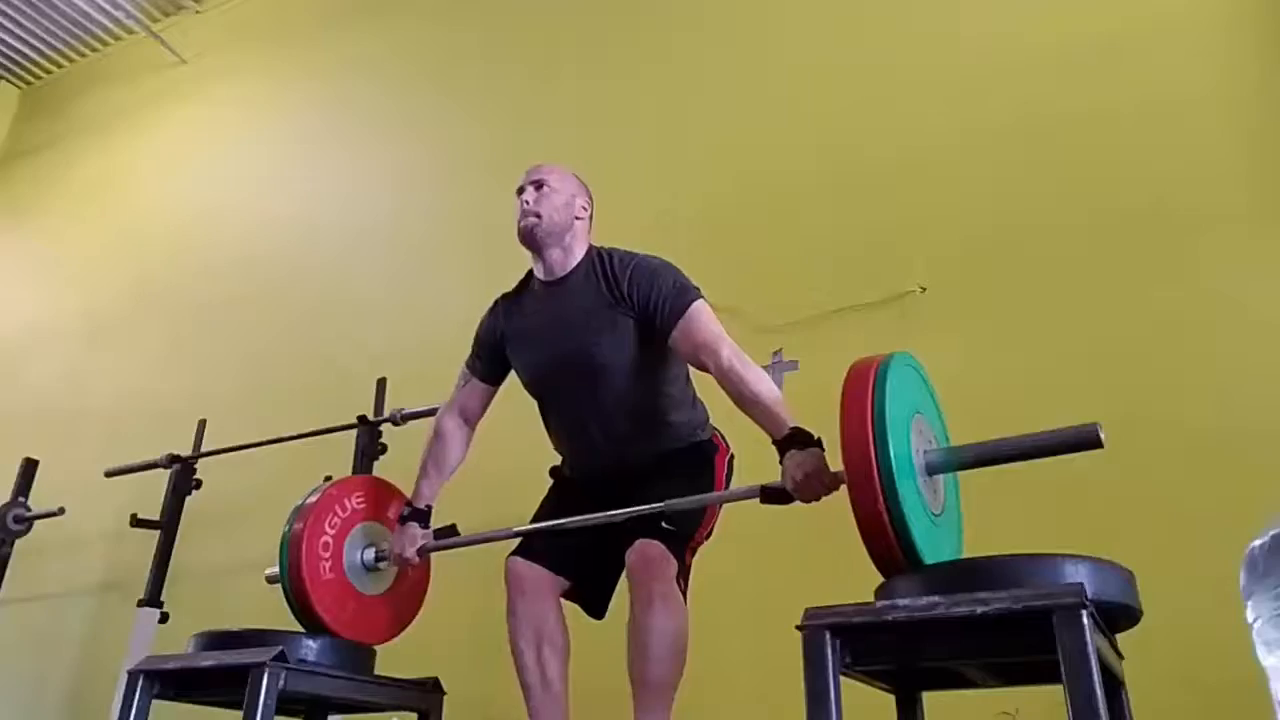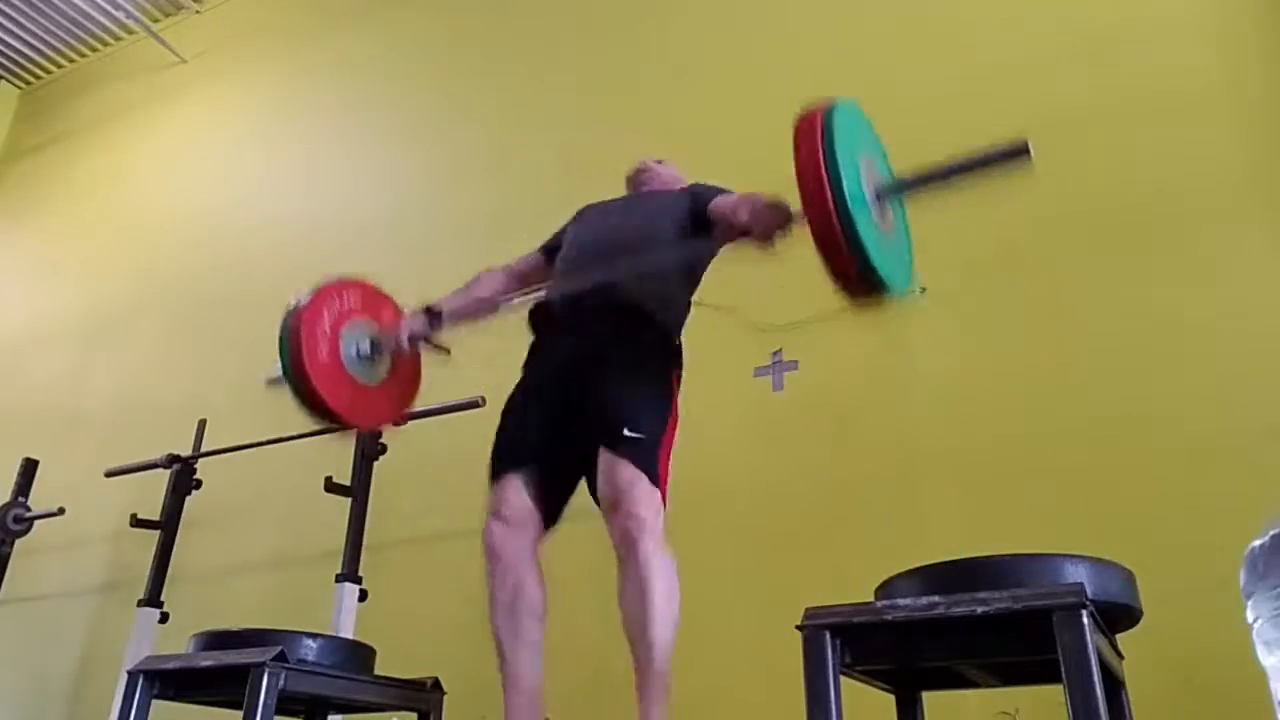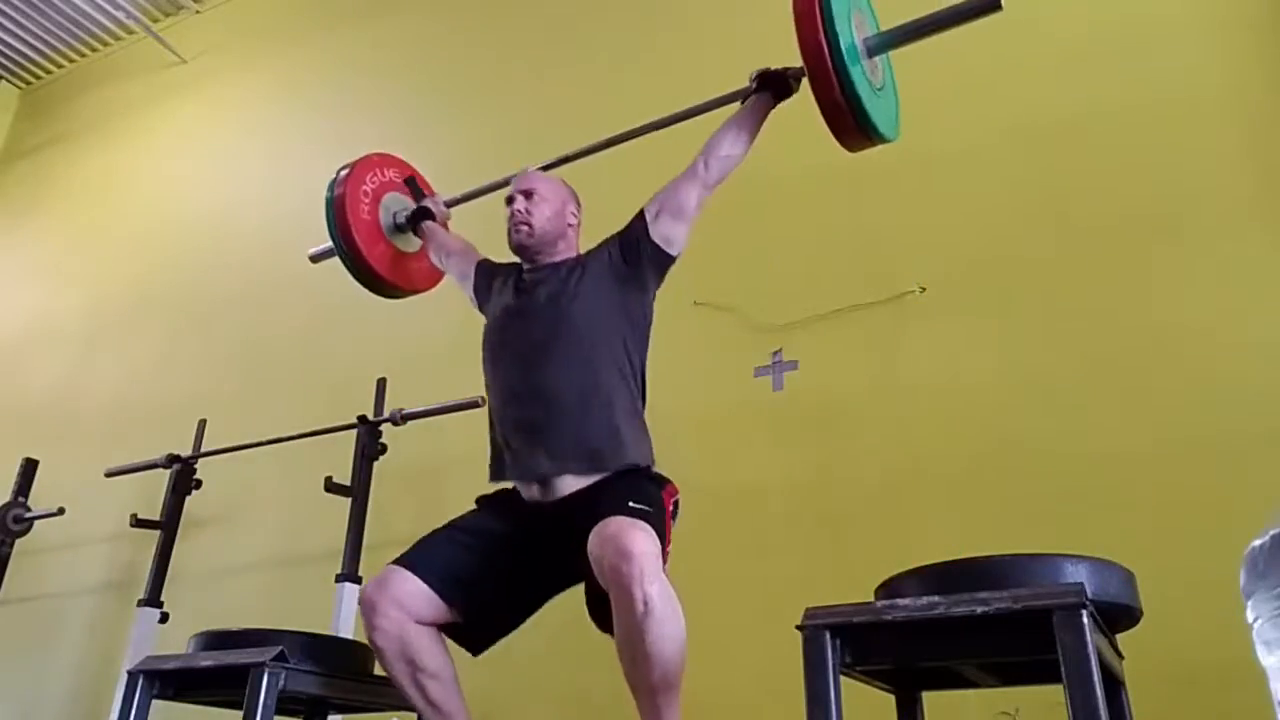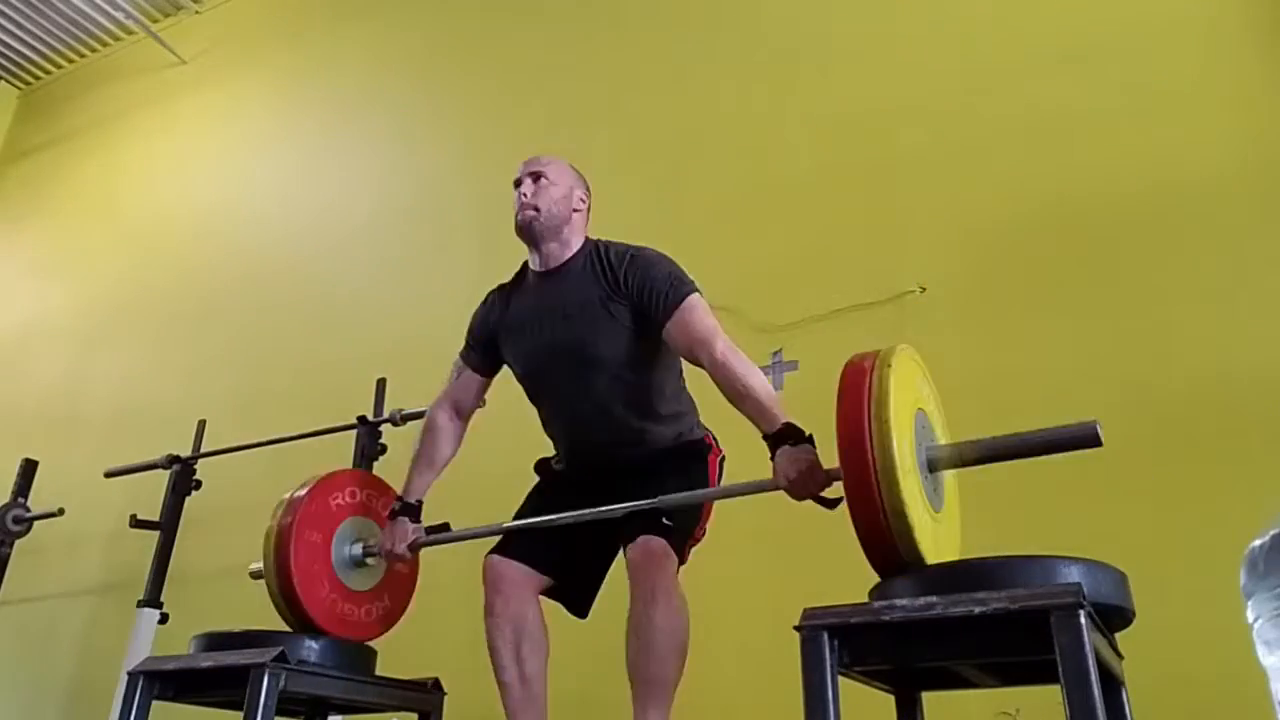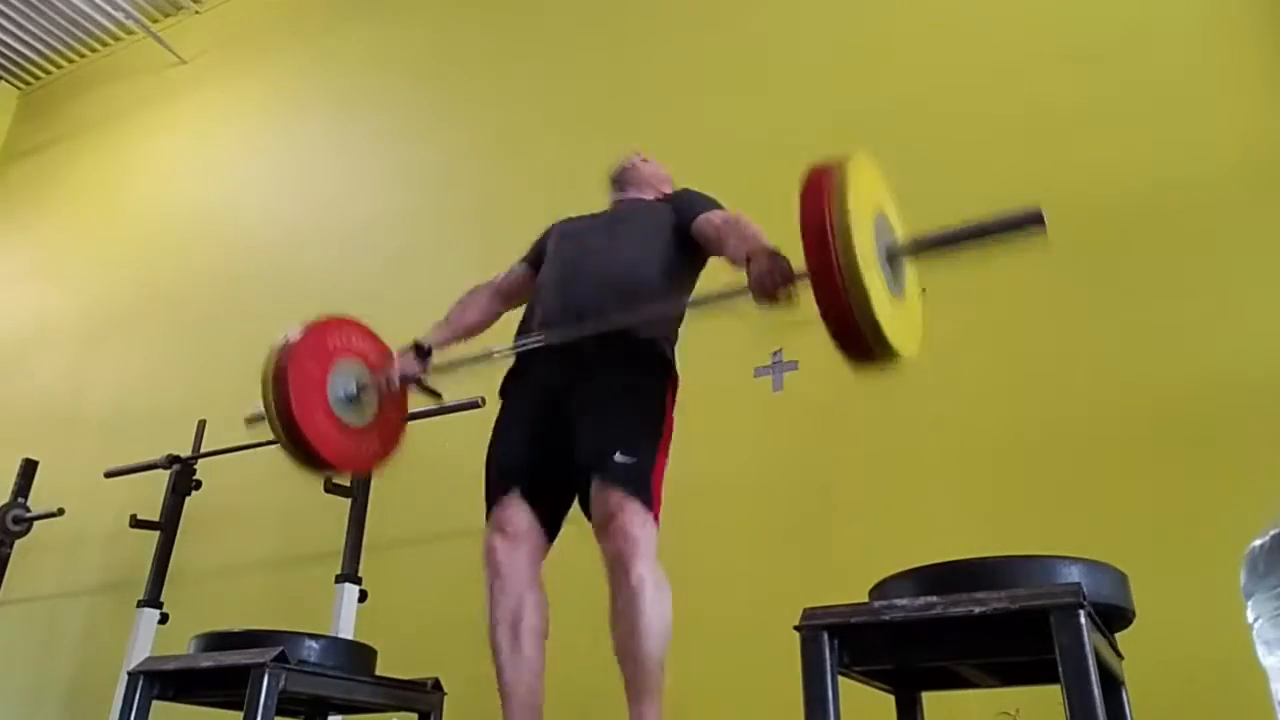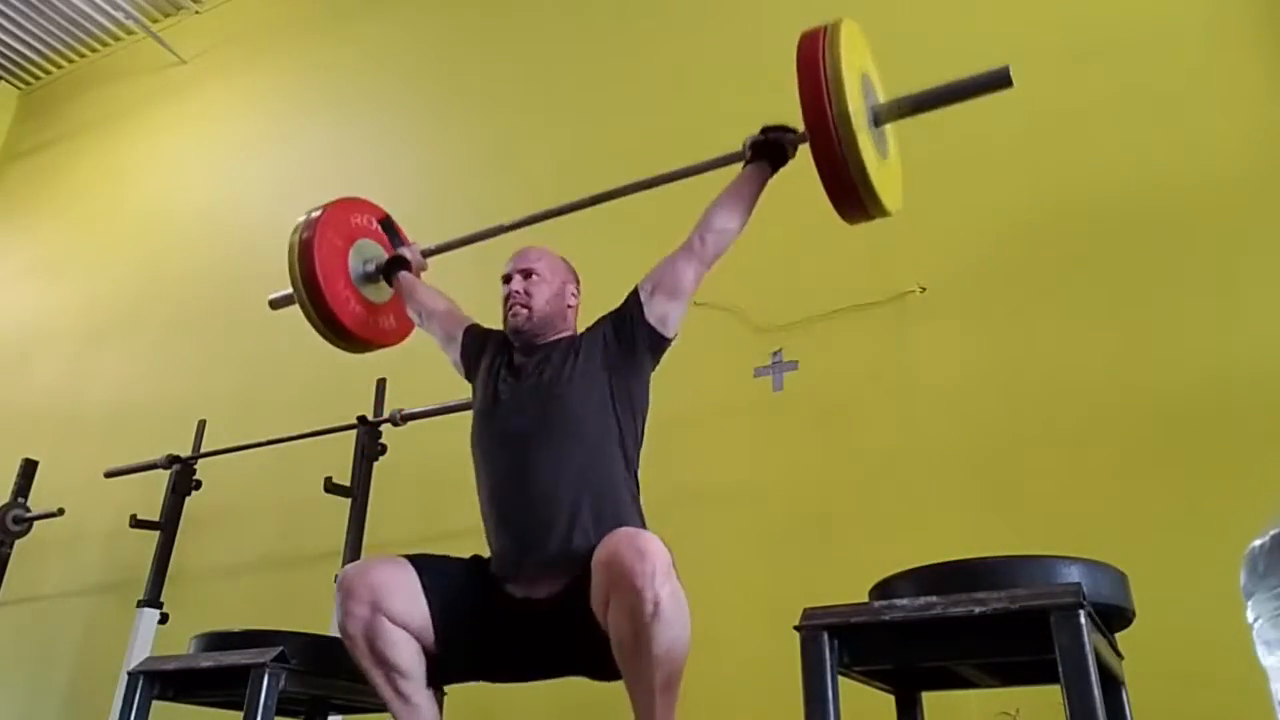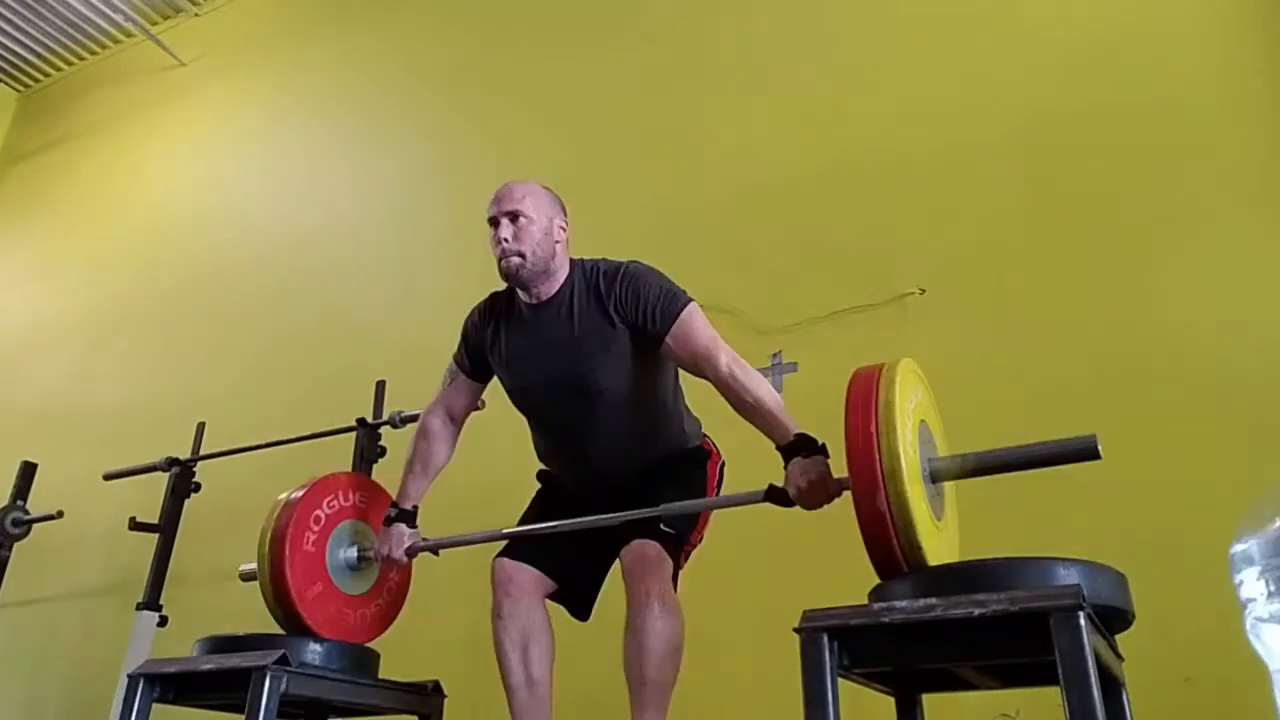
dt=0.5s
person 1, frame 1
left shoulder: (634, 277)
right shoulder: (507, 317)
left elbow: (723, 359)
right elbow: (458, 416)
left wrist: (794, 444)
right wrist: (417, 513)
left hip: (678, 460)
right hip: (589, 475)
left knee: (650, 566)
right knee: (527, 575)
person 1, frame 2
left shoulder: (690, 202)
right shoulder: (586, 221)
left elbow: (736, 215)
right elbow: (507, 277)
left wrist: (762, 211)
right wrist: (434, 315)
left hip: (631, 359)
right hip: (555, 351)
left knee: (634, 513)
right knee: (506, 525)
person 1, frame 3
left shoulder: (619, 267)
right shoulder: (498, 287)
left elbow: (701, 176)
right elbow: (454, 256)
left wrist: (763, 100)
left hip: (614, 487)
right hip: (520, 509)
left knee: (628, 562)
right knee: (387, 601)
person 1, frame 4
left shoulder: (631, 270)
right shoulder: (501, 307)
left elbow: (716, 351)
right elbow: (452, 408)
left wrist: (785, 438)
right wrist: (409, 506)
left hip: (667, 461)
right hip: (581, 468)
left knee: (651, 564)
right knee: (505, 577)
person 1, frame 5
left shoulder: (679, 209)
right shoulder: (565, 232)
left elbow: (729, 230)
right elbow: (493, 294)
left wrist: (763, 257)
right wrist: (422, 348)
left hip: (626, 364)
right hip: (539, 373)
left knee: (627, 543)
right knee: (508, 550)
person 1, frame 6
left shoulder: (614, 348)
right shoulder: (490, 359)
left elbow: (699, 250)
right elbow: (437, 317)
left wrist: (760, 165)
left hip: (606, 604)
right hip: (506, 604)
left knee: (637, 561)
right knee: (364, 589)
person 1, frame 7
left shoulder: (623, 287)
right shoulder: (488, 324)
left elbow: (718, 362)
right elbow: (444, 416)
left wrist: (798, 449)
right wrist: (403, 513)
left hip: (667, 469)
right hip: (574, 483)
left knee: (645, 569)
right knee: (513, 578)
